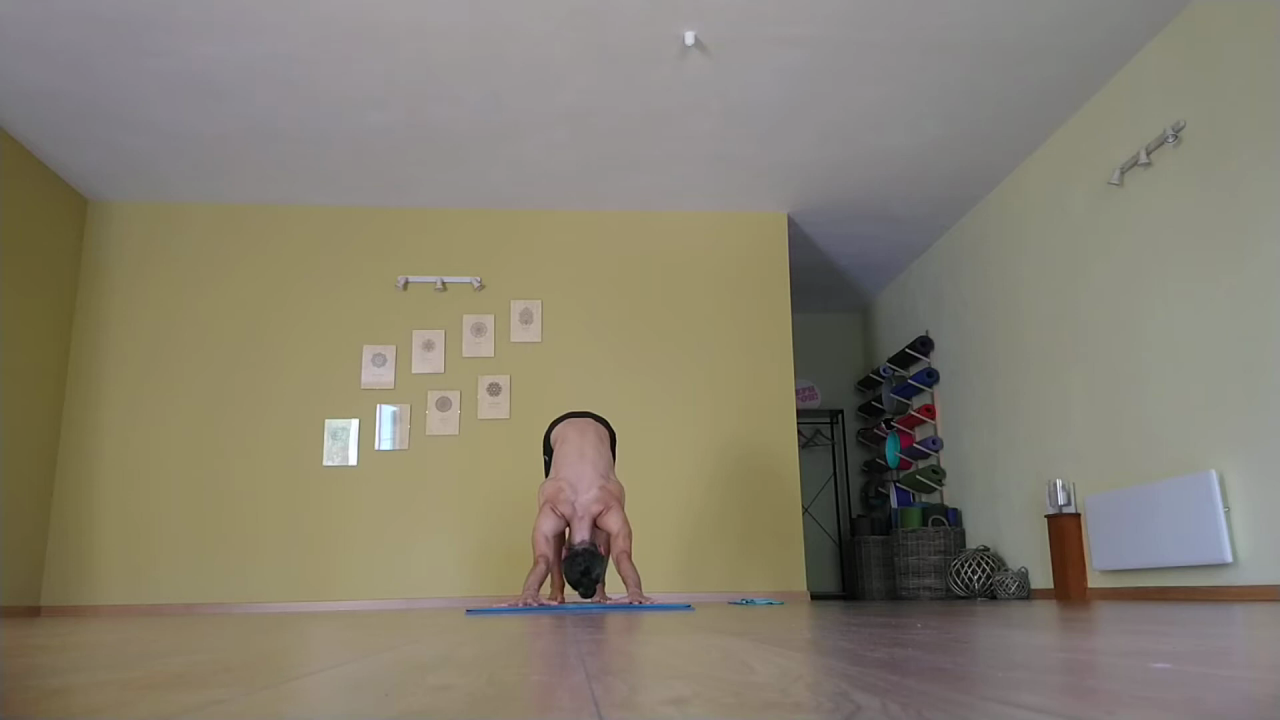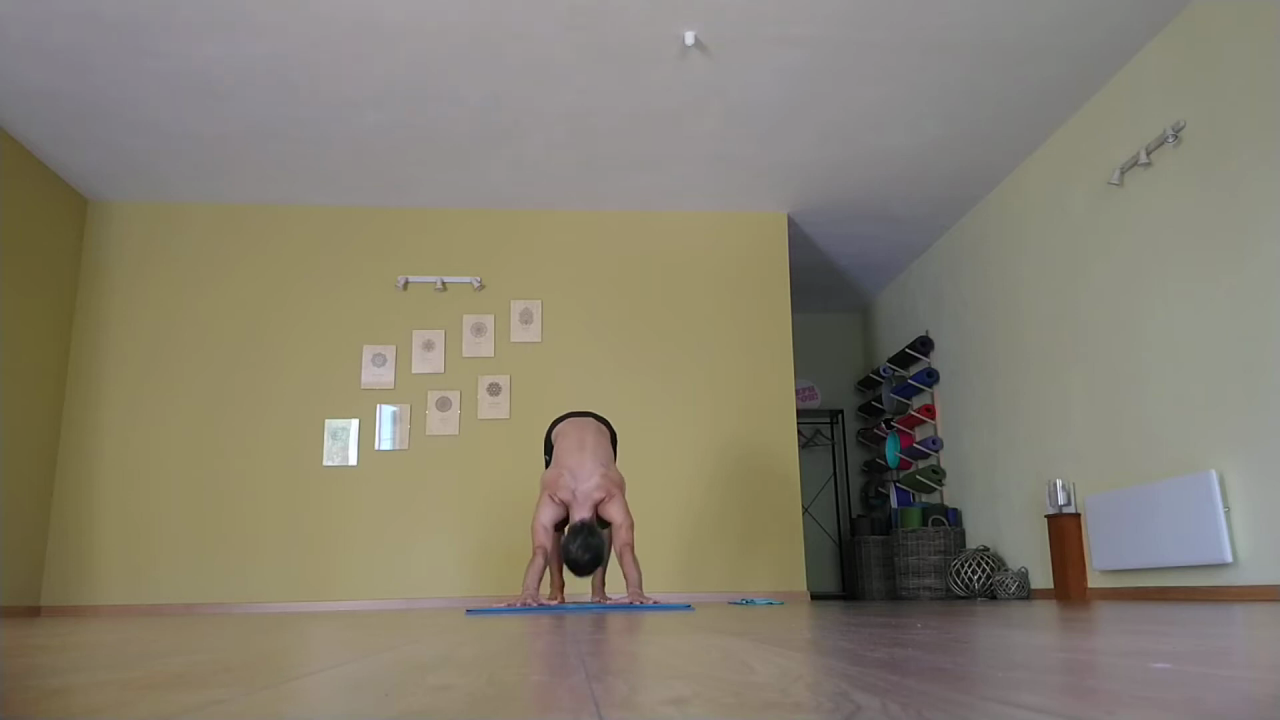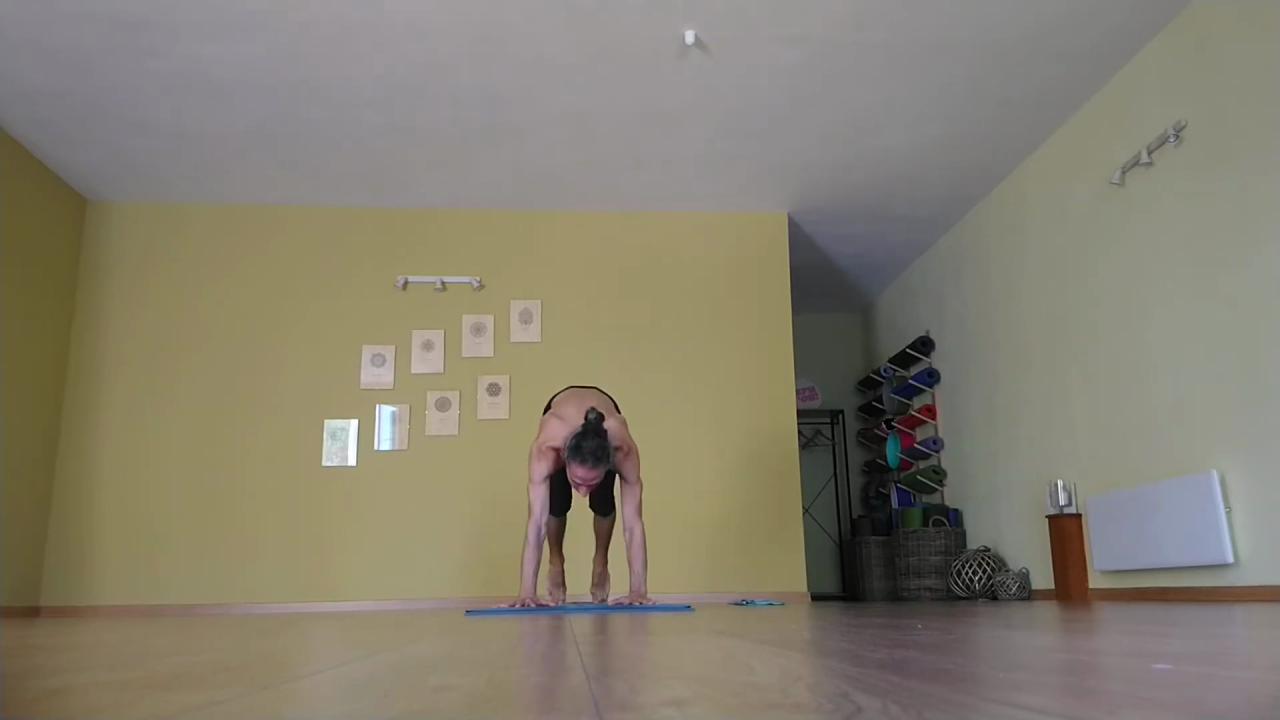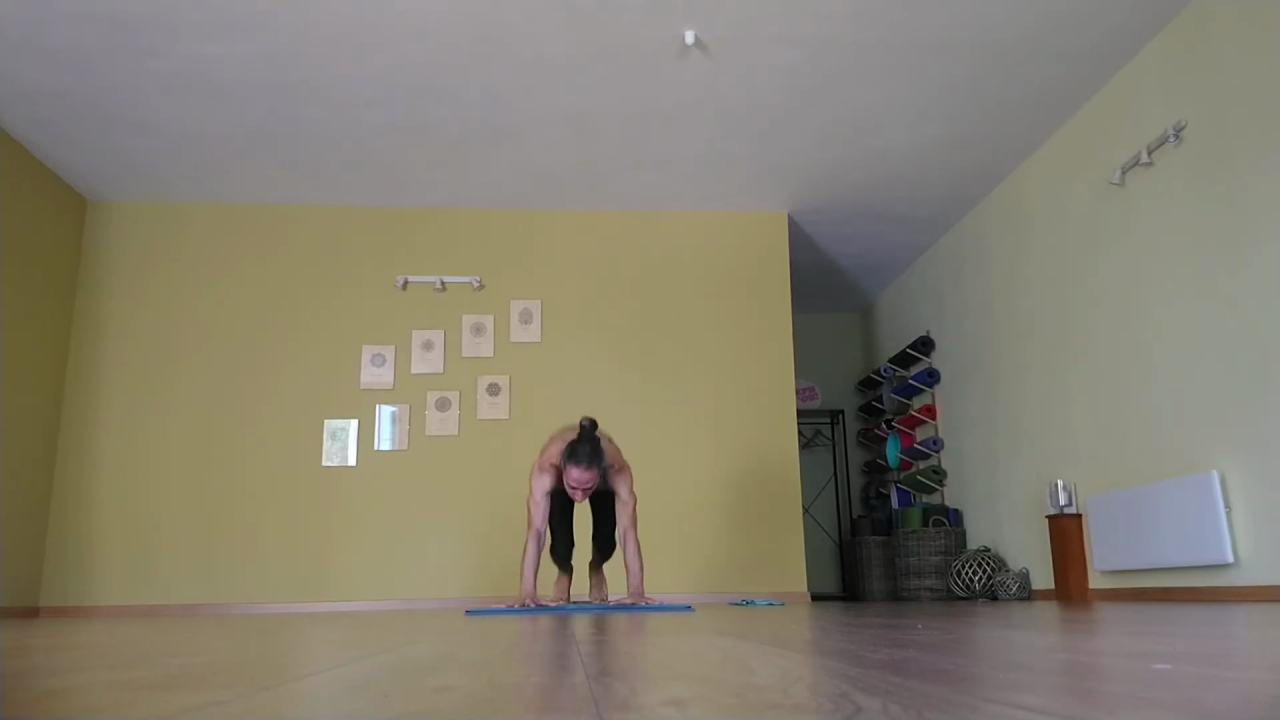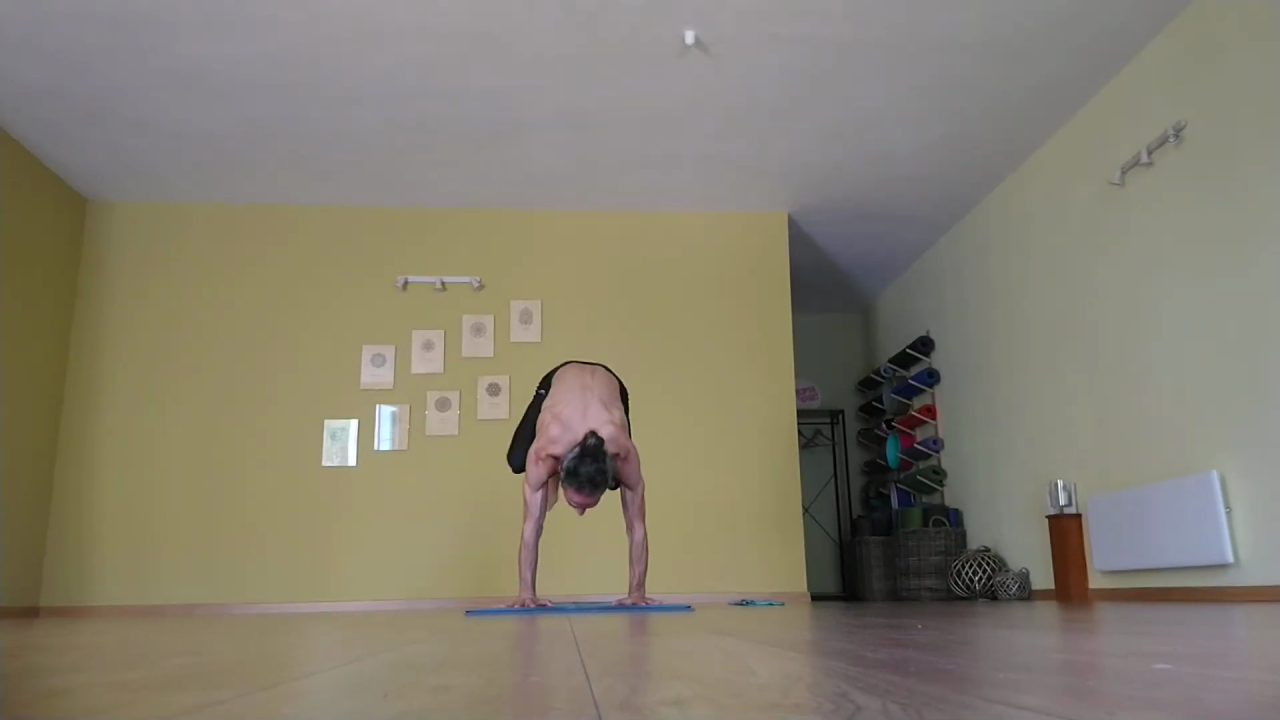
dt=1s
person 1, frame 1
left shoulder: (609, 508)
right shoulder: (553, 510)
left elbow: (623, 557)
right elbow: (542, 560)
left hip: (600, 429)
right hip: (559, 430)
left ankle: (599, 587)
right ankle: (556, 587)
person 1, frame 2
left shoulder: (611, 497)
right shoulder: (552, 498)
left elbow: (625, 549)
right elbow: (540, 552)
left wrist: (635, 591)
right wrist: (529, 592)
right hip: (560, 429)
left knee: (604, 520)
right knee: (555, 522)
left ankle: (599, 586)
right ankle: (556, 586)
person 1, frame 3
left shoulder: (624, 450)
right shoulder: (545, 449)
left elbow: (633, 522)
right elbow: (536, 521)
left knee: (603, 503)
right knee: (557, 504)
left ankle: (601, 562)
right ankle: (555, 562)
person 1, frame 4
left shoulder: (617, 469)
right shoulder: (547, 468)
left elbow: (628, 533)
right elbow: (535, 531)
left wrist: (636, 591)
right wrist: (527, 589)
left knee: (606, 541)
right knee: (561, 548)
left ankle: (596, 568)
right ankle: (564, 574)
person 1, frame 5
left shoulder: (622, 454)
right shoulder: (544, 453)
left elbow: (636, 527)
right elbow: (532, 525)
left wrist: (637, 591)
right wrist: (526, 592)
left hip: (607, 381)
right hip: (558, 379)
left knee: (617, 481)
right knee: (518, 462)
right ankle: (550, 475)
